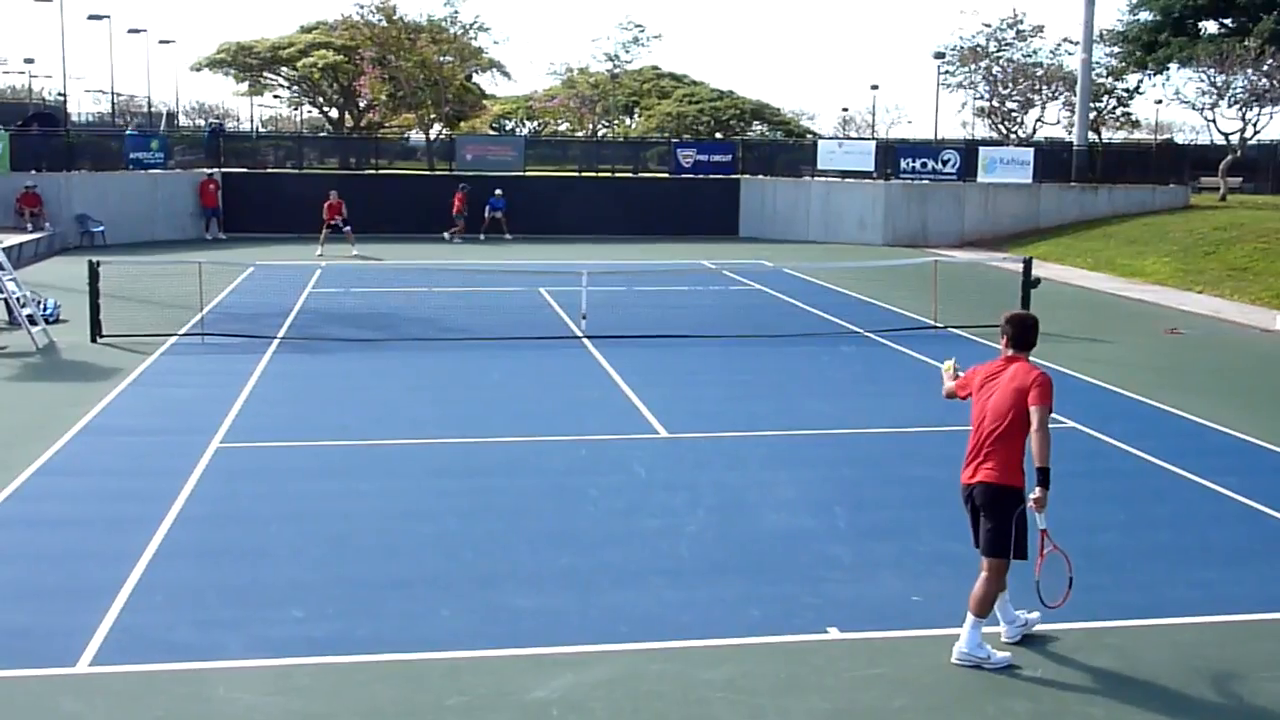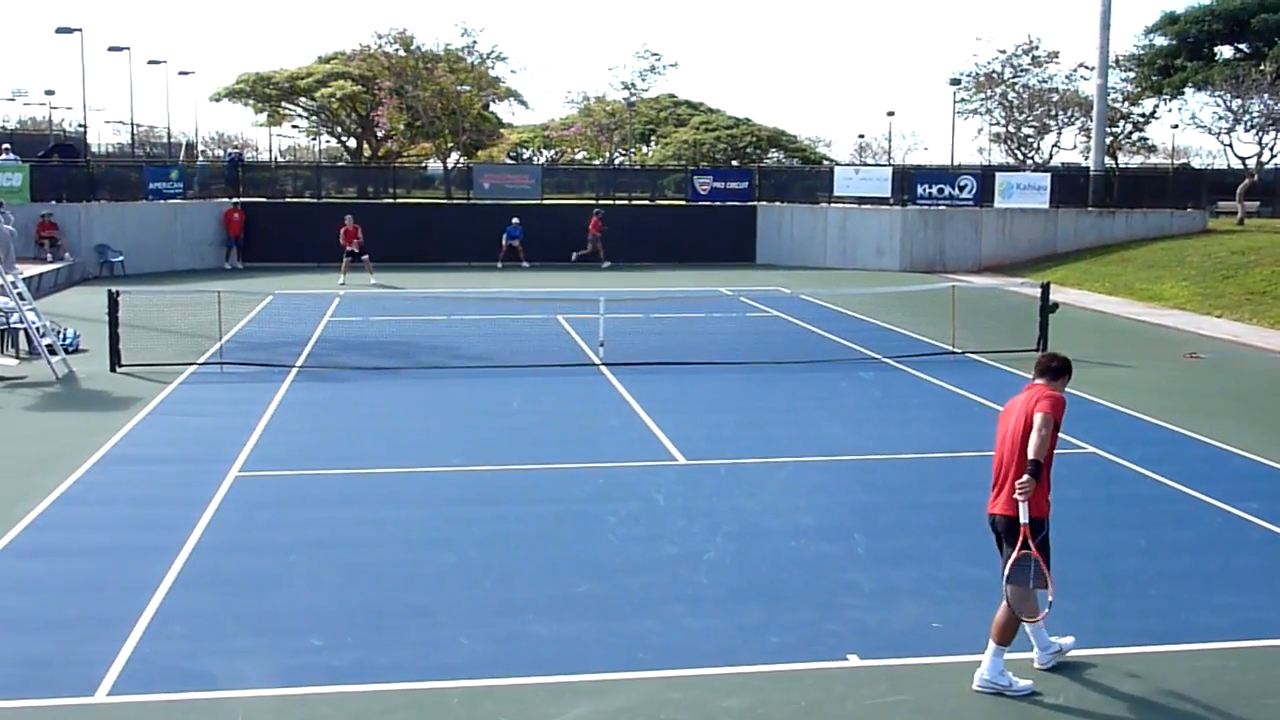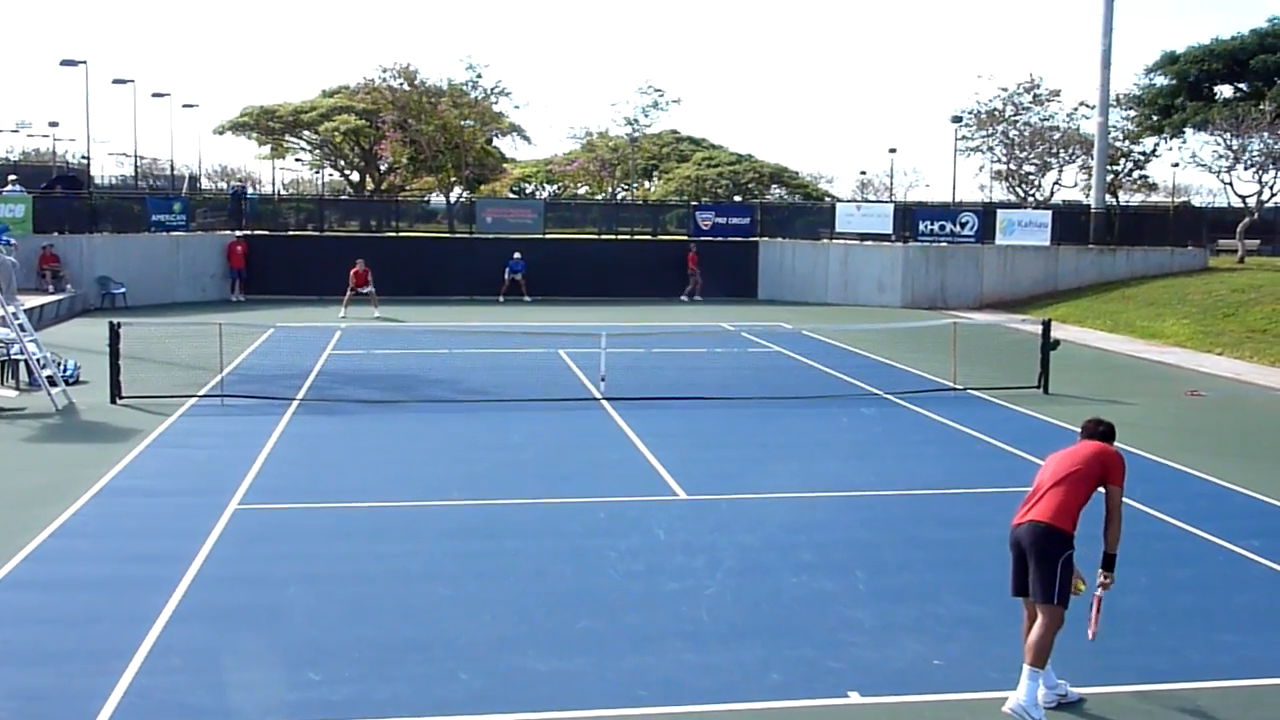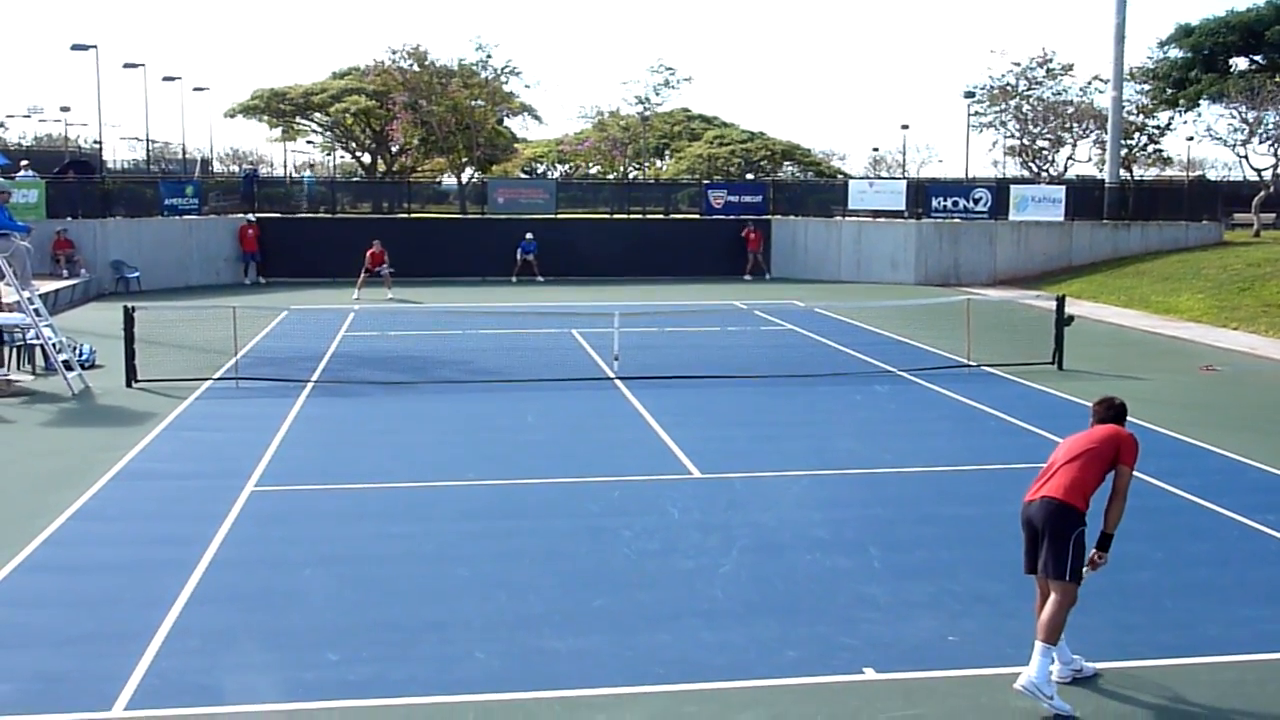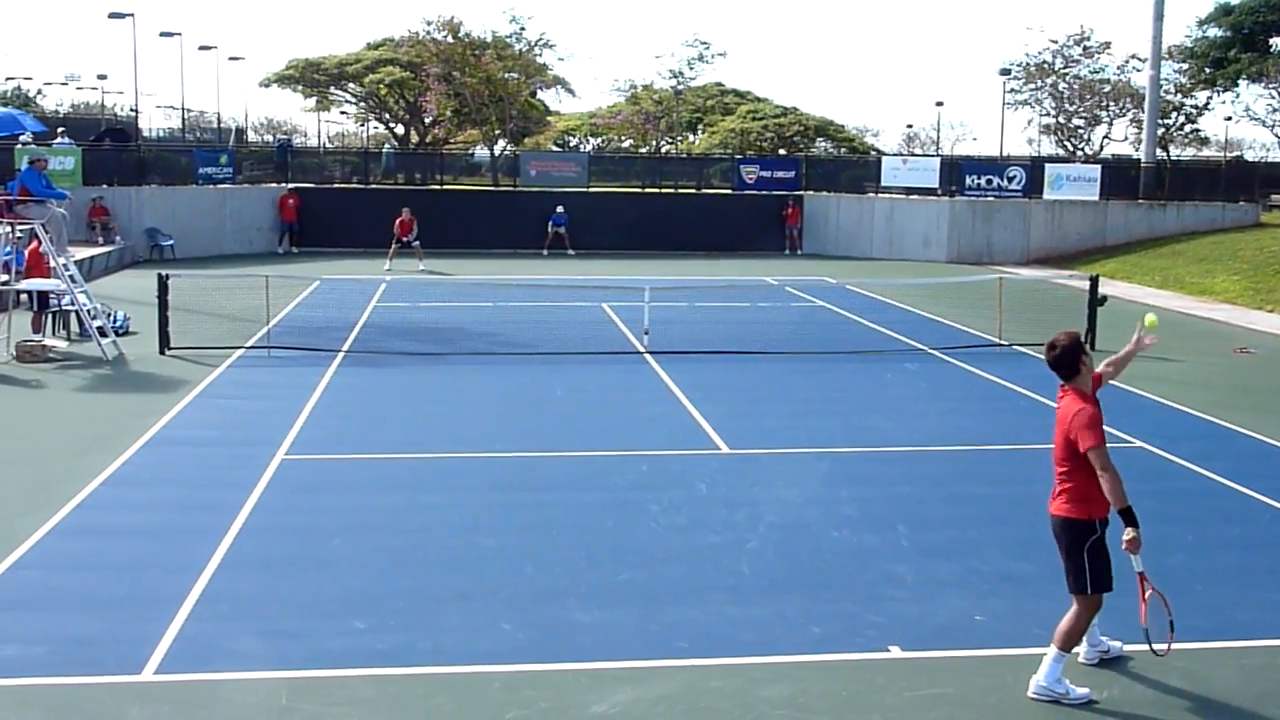
dt=1s
person 1, frame 1
left shoulder: (980, 372)
right shoulder: (1037, 378)
left elbow: (949, 389)
right elbow: (1038, 429)
left wrist: (948, 374)
right wrist: (1042, 481)
left hip: (972, 479)
right hip: (1002, 484)
left knee: (994, 559)
right knee: (994, 567)
left ankle: (1011, 622)
right ankle: (968, 646)
person 1, frame 2
left shoulder: (1013, 403)
right shoulder: (1052, 398)
right elbow: (1040, 432)
right wrist: (1034, 472)
left hip: (999, 507)
right hip: (1025, 509)
left ankle: (1045, 648)
right ankle: (989, 673)
person 1, frame 3
left shoulder: (1059, 455)
right shoulder: (1111, 456)
right elbow: (1113, 516)
left wrist: (1068, 568)
right wrist: (1108, 565)
left hip: (1020, 527)
right hip: (1048, 531)
left knee: (1033, 612)
right knee: (1050, 616)
left ankle: (1048, 687)
person 1, frame 4
left shoulder: (1076, 438)
right shoulder: (1126, 439)
right elbow: (1118, 496)
right wrist: (1103, 544)
left hip: (1032, 504)
right hip: (1061, 509)
left knee: (1047, 590)
right knee: (1063, 594)
left ankle: (1064, 663)
right ankle: (1036, 675)
person 1, frame 5
left shoulder: (1075, 393)
right shoulder: (1083, 414)
left elbow: (1108, 370)
right elbow: (1105, 472)
left wrist: (1133, 347)
right wrist: (1130, 521)
left hip: (1070, 512)
right hip: (1080, 518)
left knee: (1089, 591)
right knee: (1088, 600)
left ankle: (1093, 645)
right ankle: (1047, 680)
